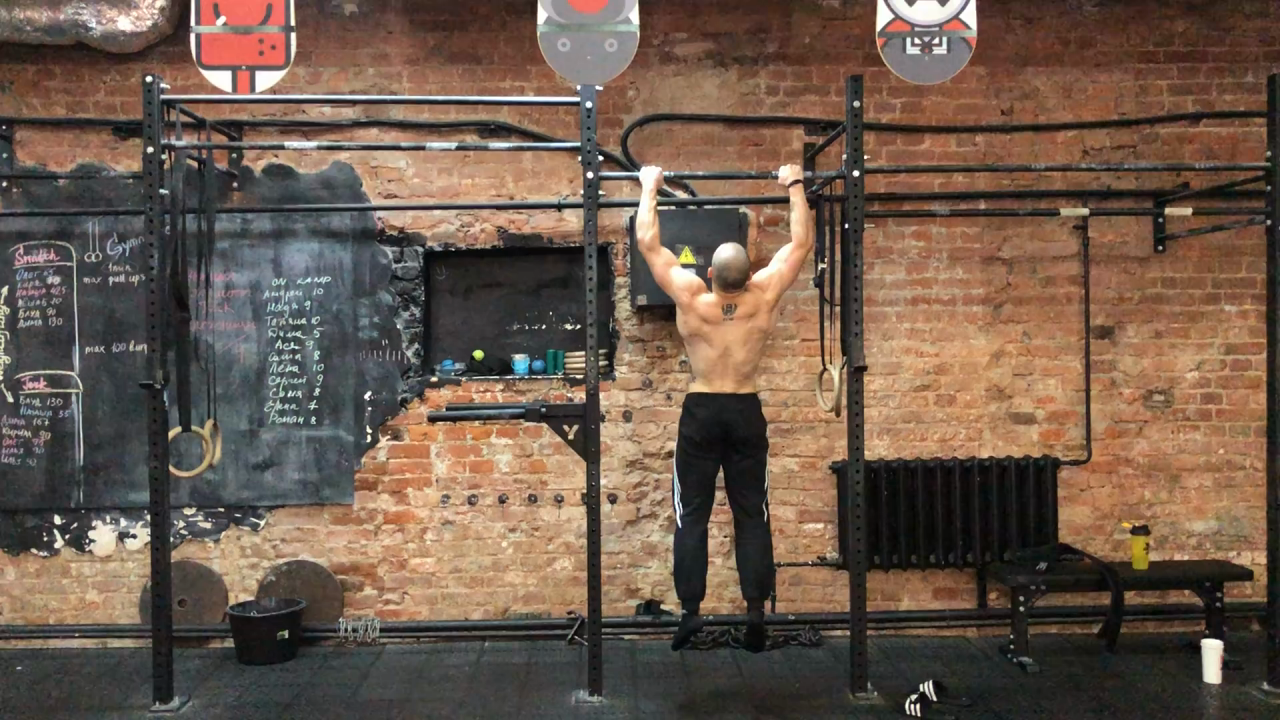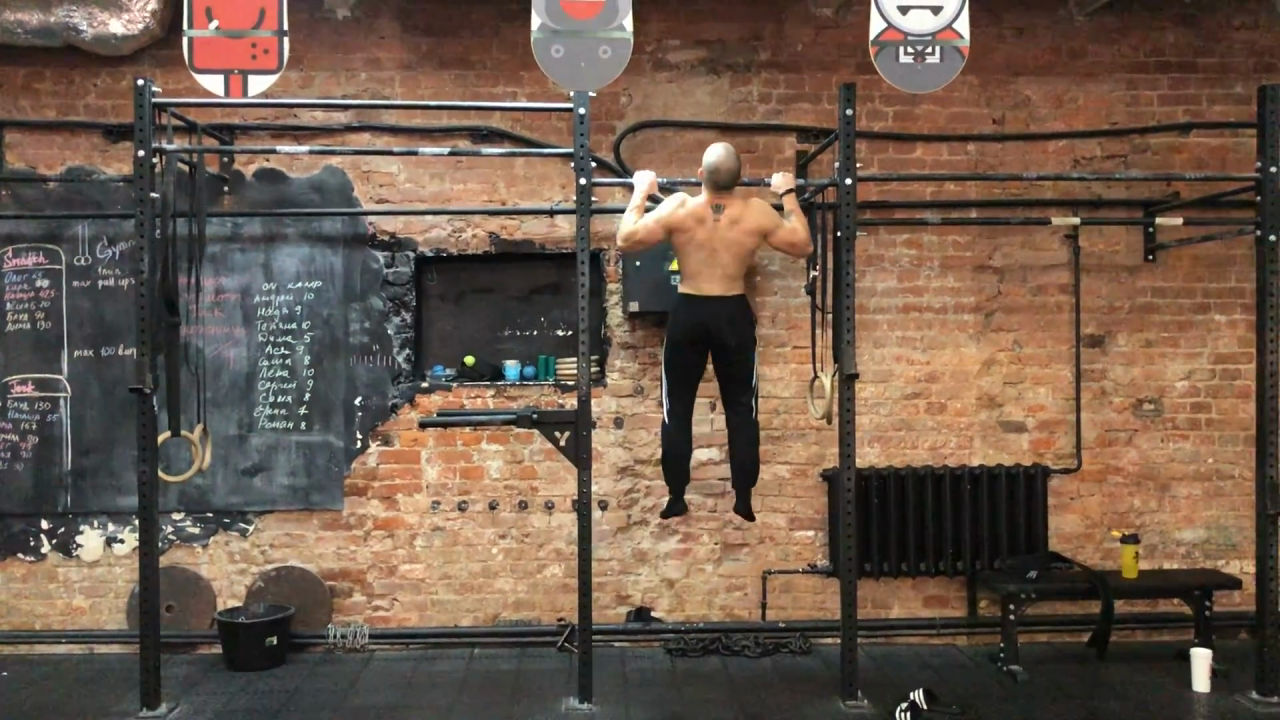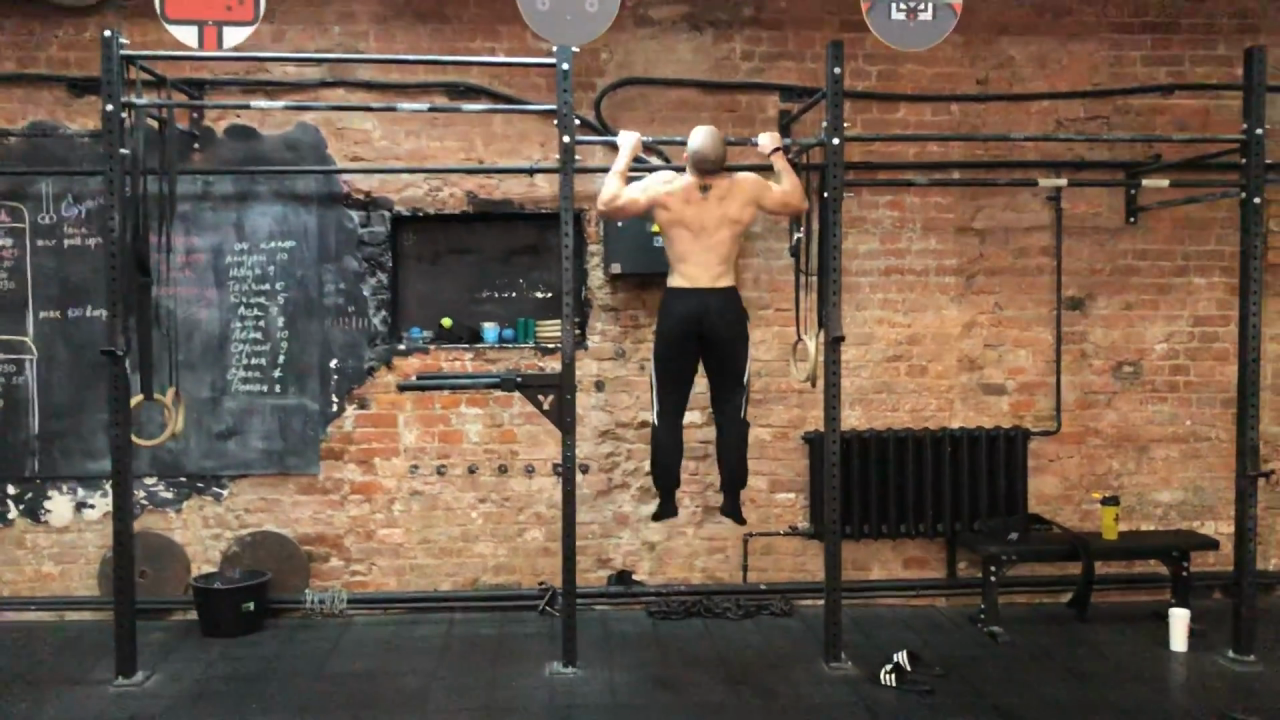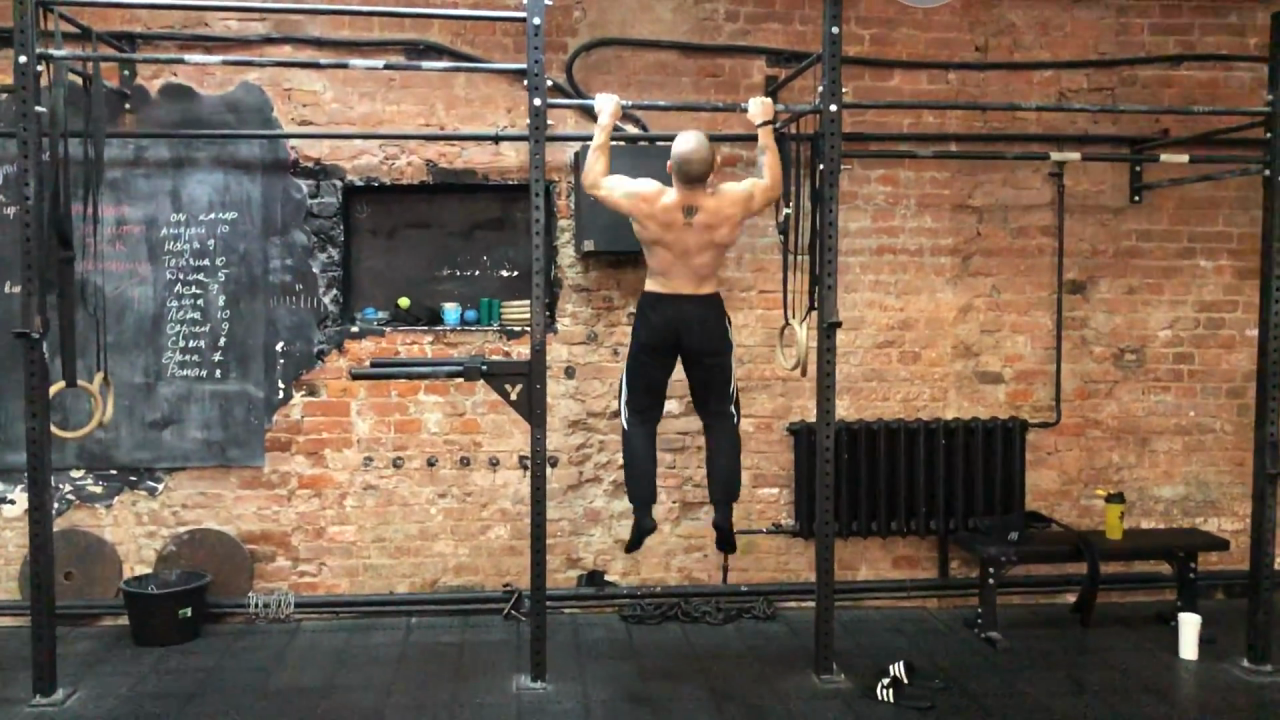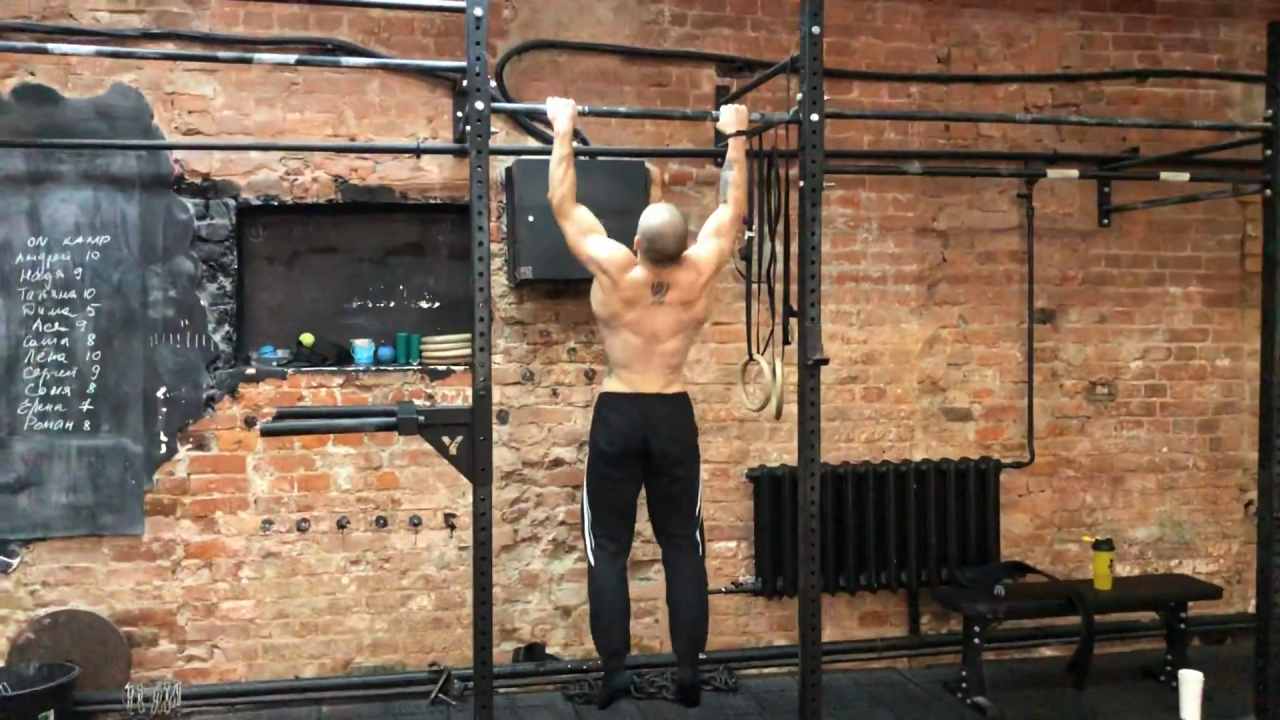
dt=1s
person 1, frame 1
left shoulder: (689, 298)
right shoulder: (764, 298)
left elbow: (647, 243)
right elbow: (801, 243)
left wrist: (650, 188)
right wrist: (794, 186)
left hip: (700, 411)
right hip: (745, 412)
left knee: (691, 514)
right knee: (751, 514)
left ankle: (691, 611)
right ankle: (755, 611)
person 1, frame 2
left shoulder: (678, 208)
right shoulder: (757, 213)
left elbow: (627, 241)
right elbow: (802, 246)
left wrist: (641, 192)
right wrist: (788, 194)
left hip: (688, 313)
right hip: (734, 314)
left knee: (677, 410)
right knee: (741, 409)
person 1, frame 3
left shoulder: (662, 186)
right shoulder: (749, 187)
left elbow: (605, 206)
right elbow: (799, 204)
left wrist: (625, 154)
right wrist: (778, 155)
left hip: (679, 305)
right hip: (725, 305)
left knee: (668, 409)
right knee: (731, 405)
left ankle: (667, 500)
right ankle: (732, 499)
person 1, frame 4
left shoulder: (646, 198)
right shoulder: (732, 201)
left elbow: (591, 181)
right elbow: (775, 185)
left wrist: (604, 123)
right wrist: (765, 124)
left hip: (656, 314)
right hip: (707, 316)
left knee: (640, 418)
right knee: (720, 418)
left ankle: (642, 514)
right ankle: (724, 518)
person 1, frame 5
left shoulder: (611, 267)
right shoulder: (703, 271)
left elbow: (561, 202)
right elbow: (734, 204)
left wrist: (564, 129)
right wrist: (735, 134)
left hip: (617, 417)
right hip: (673, 418)
left knee: (608, 549)
right knee: (682, 547)
left ankle: (614, 670)
right ankle: (688, 672)
